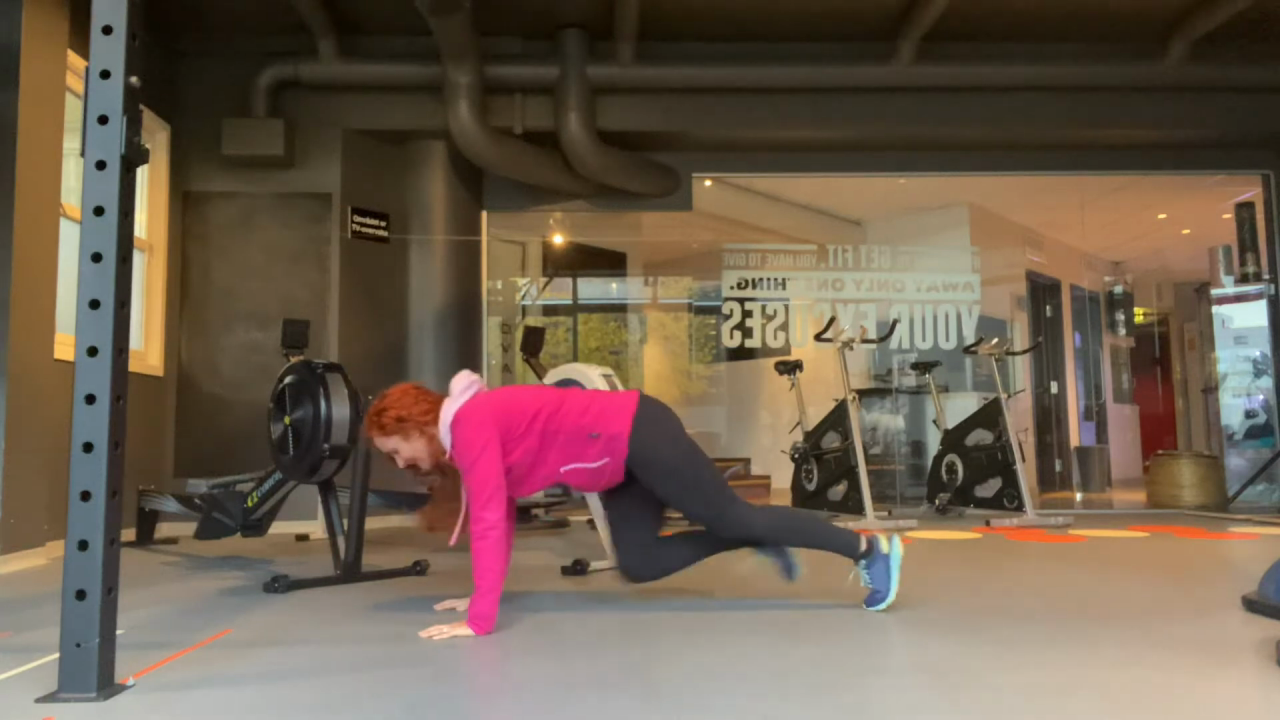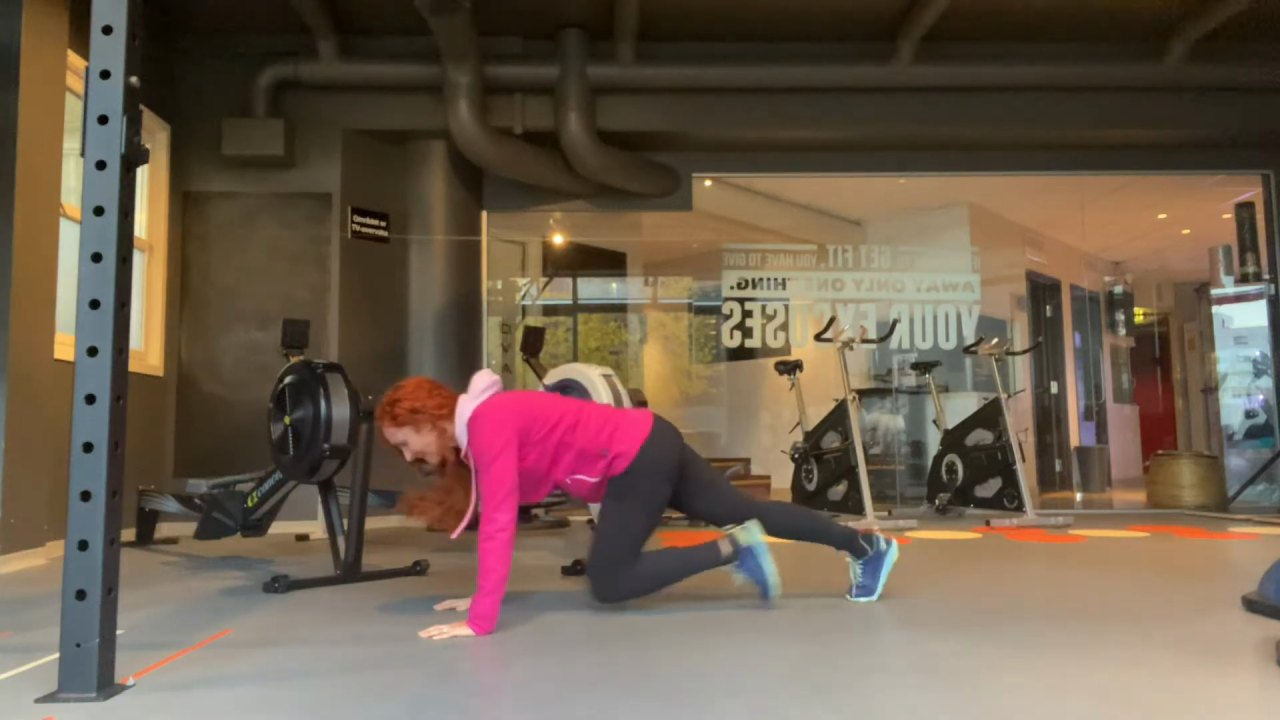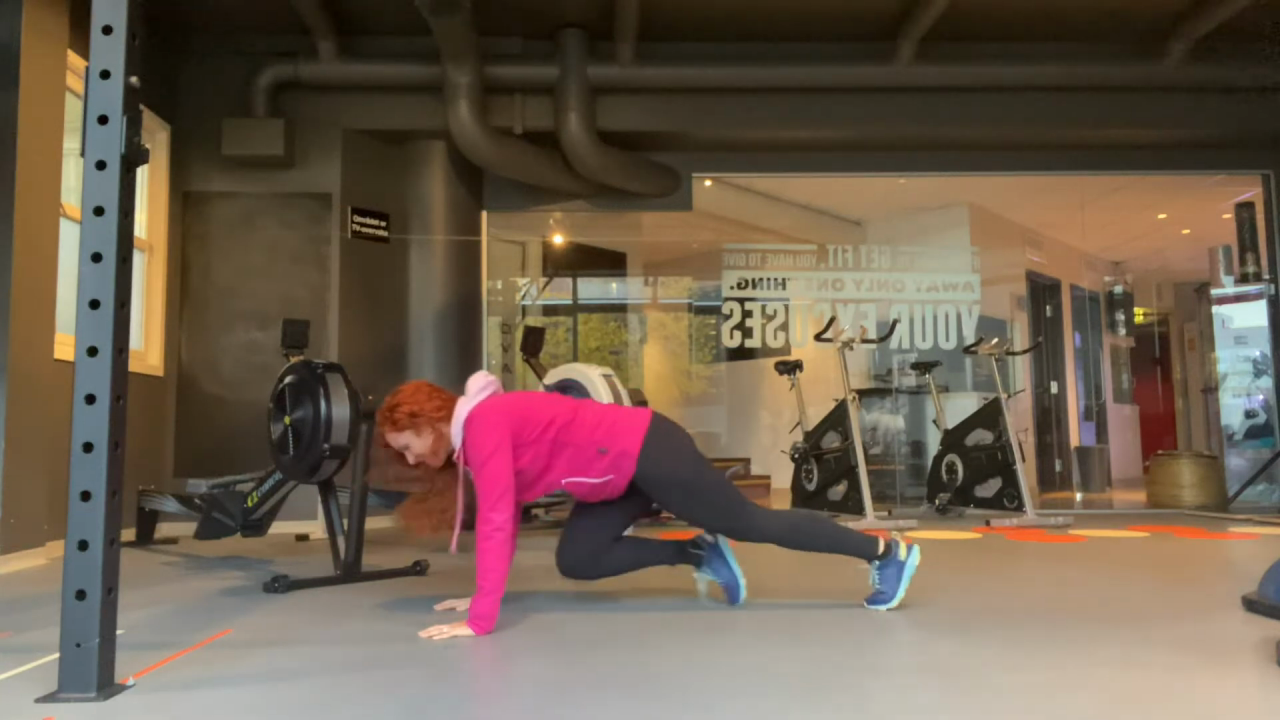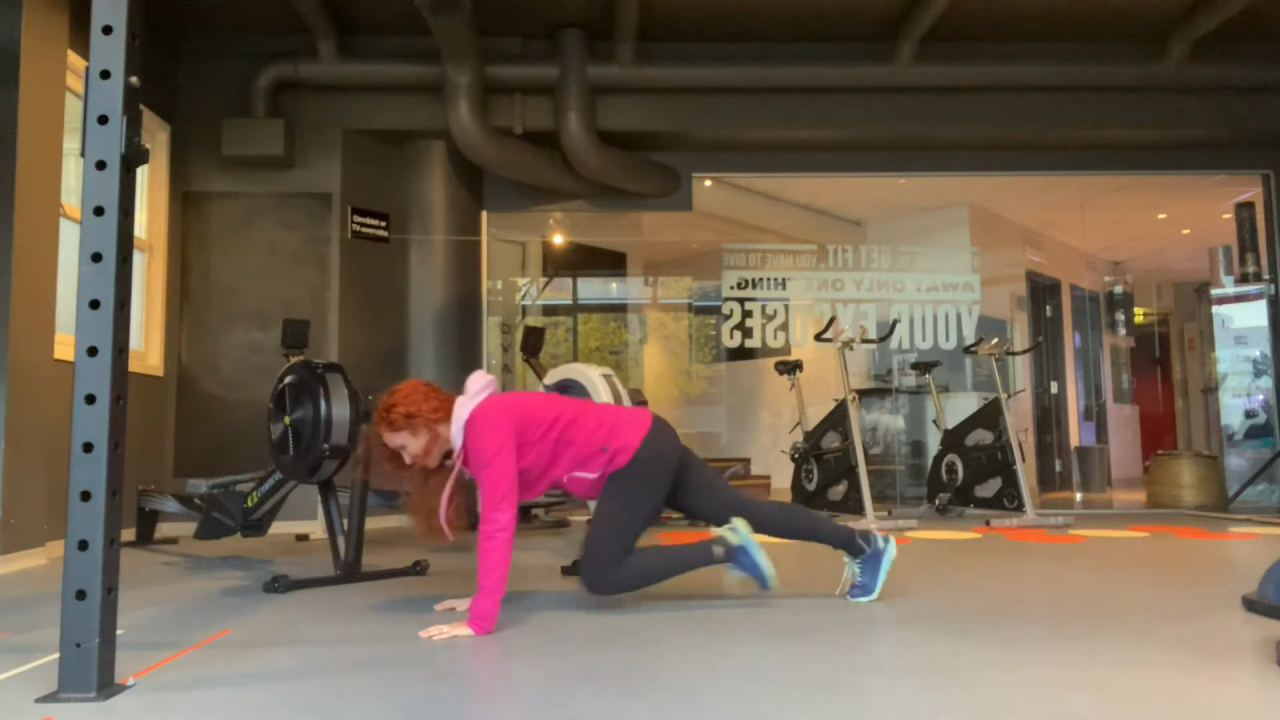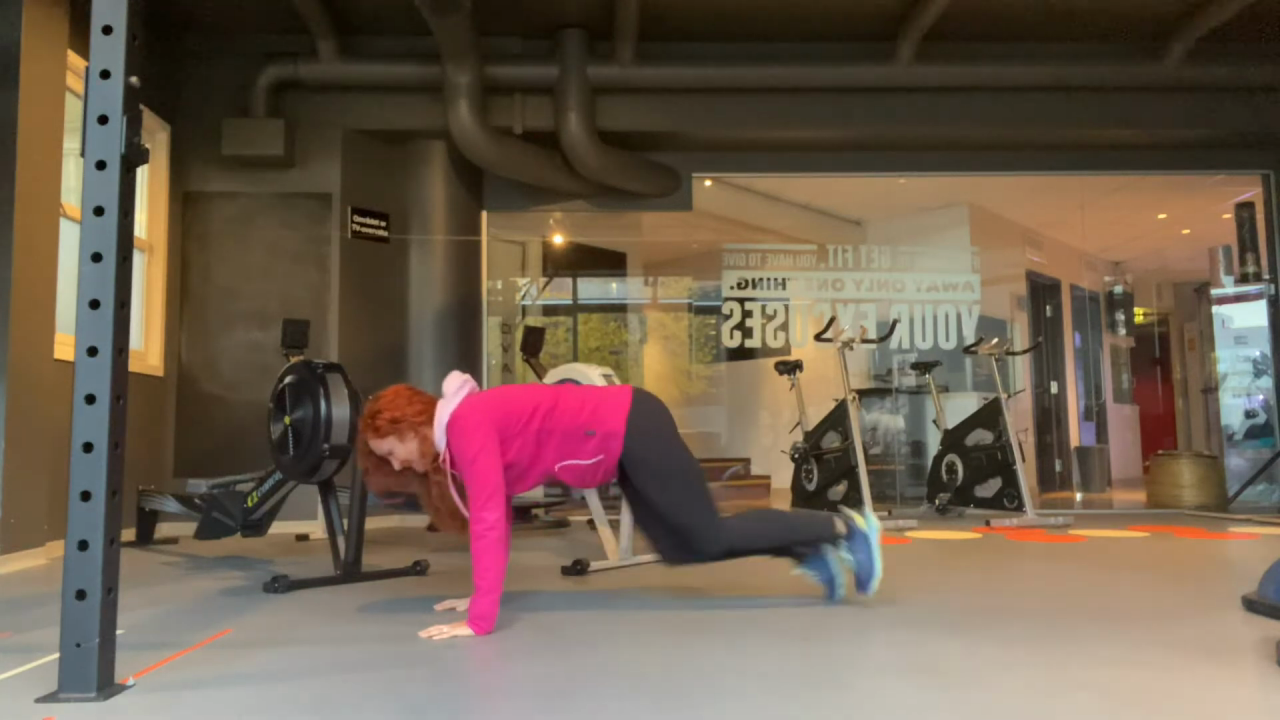
dt=0.4s
person 1, frame 1
left shoulder: (470, 426)
right shoulder: (475, 425)
left elbow: (489, 522)
right elbow: (501, 516)
left wrist: (480, 619)
right wrist: (483, 592)
left hip: (638, 436)
right hip: (620, 447)
left knee: (735, 517)
right knee: (638, 565)
left ankle: (872, 548)
right ankle: (757, 541)
person 1, frame 2
left shoulder: (488, 425)
right shoulder: (477, 428)
left elbow: (498, 523)
right elbow: (502, 515)
left wrist: (481, 619)
right wrist: (483, 595)
left hip: (640, 454)
right hip: (644, 448)
left knee: (608, 581)
right knee: (746, 511)
left ankle: (733, 549)
right ankle: (868, 547)
person 1, frame 3
left shoulder: (482, 426)
right shoulder: (483, 430)
left elbow: (495, 523)
right elbow: (505, 516)
left wrist: (480, 619)
right wrist: (485, 593)
left hip: (647, 453)
right hip: (630, 459)
left knee: (750, 523)
right knee: (575, 560)
left ankle: (888, 552)
right ankle: (697, 554)
person 1, frame 4
left shoulder: (485, 425)
right shoulder: (474, 431)
left elbow: (498, 524)
right elbow: (498, 519)
left wrist: (480, 620)
right wrist: (482, 594)
left hip: (638, 452)
right hip: (635, 450)
left knee: (600, 574)
right knee: (739, 512)
left ankle: (724, 548)
right ankle: (866, 547)
person 1, frame 5
left shoulder: (467, 425)
right shoulder: (463, 430)
left elbow: (488, 520)
right elbow: (491, 515)
left wrist: (479, 619)
right wrist: (479, 594)
left hip: (631, 427)
right hip: (622, 436)
left knee: (710, 537)
right knee: (677, 549)
left ankle: (847, 529)
right ankle: (809, 550)
